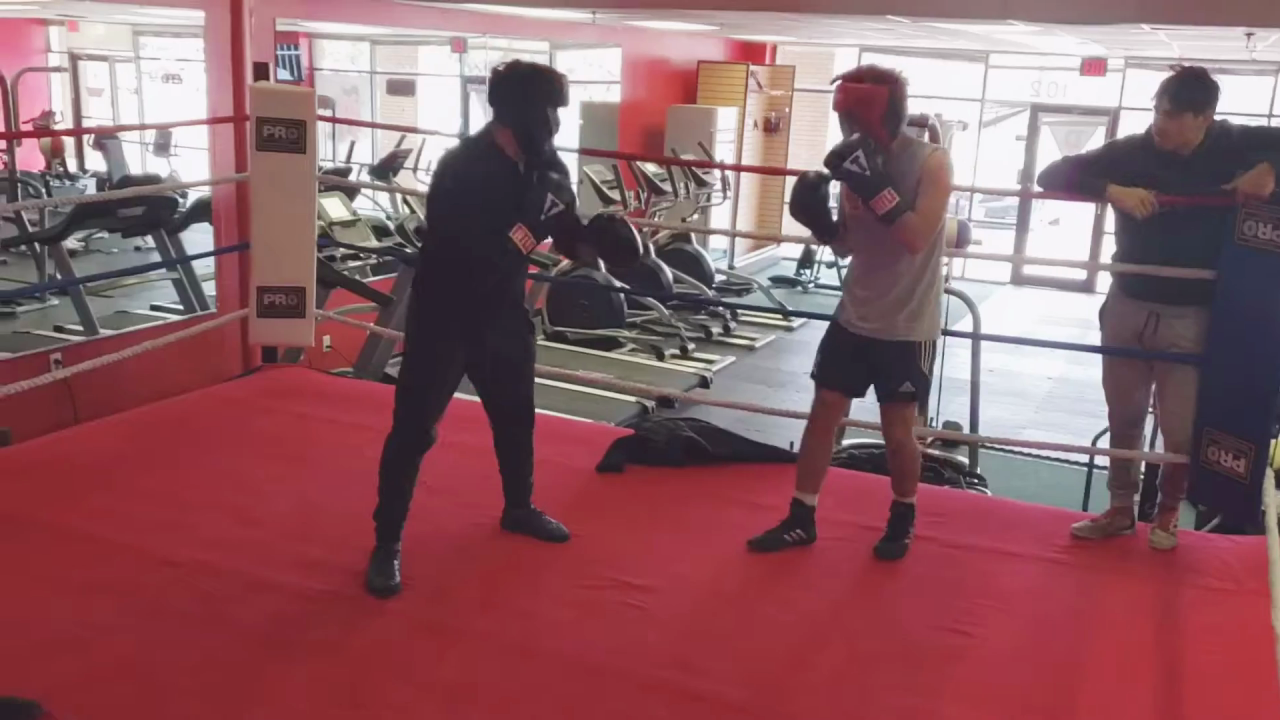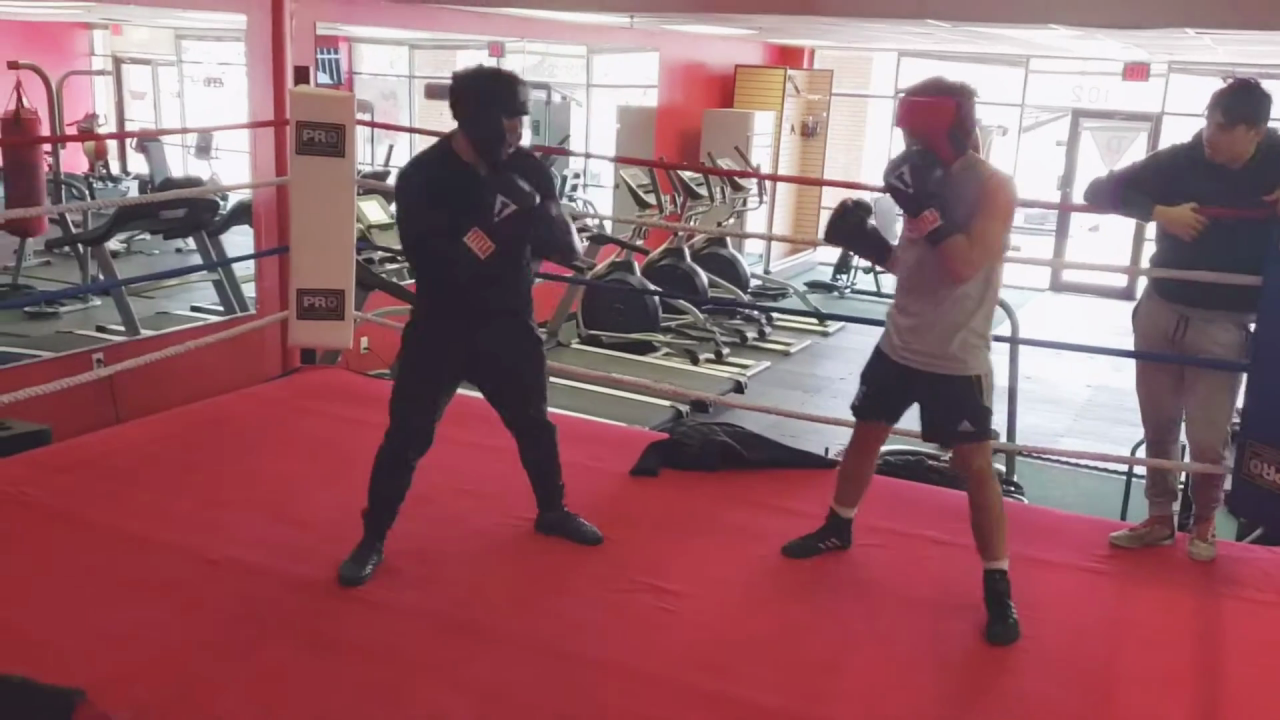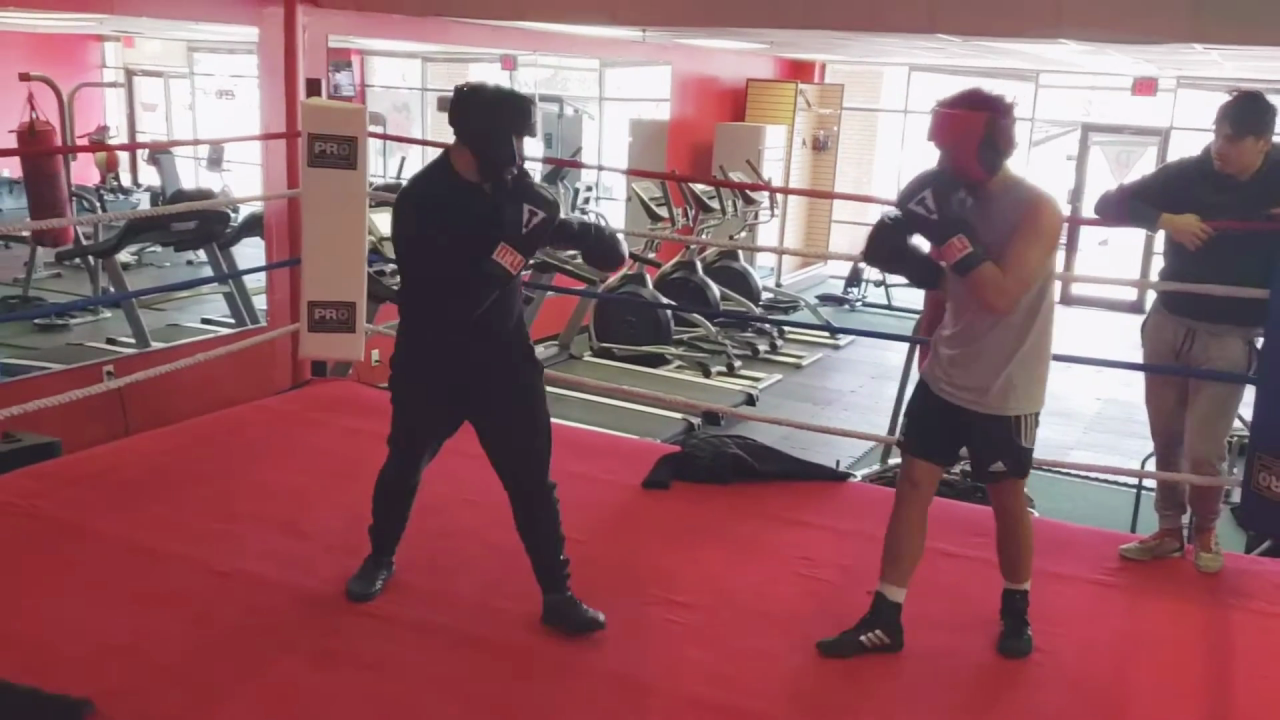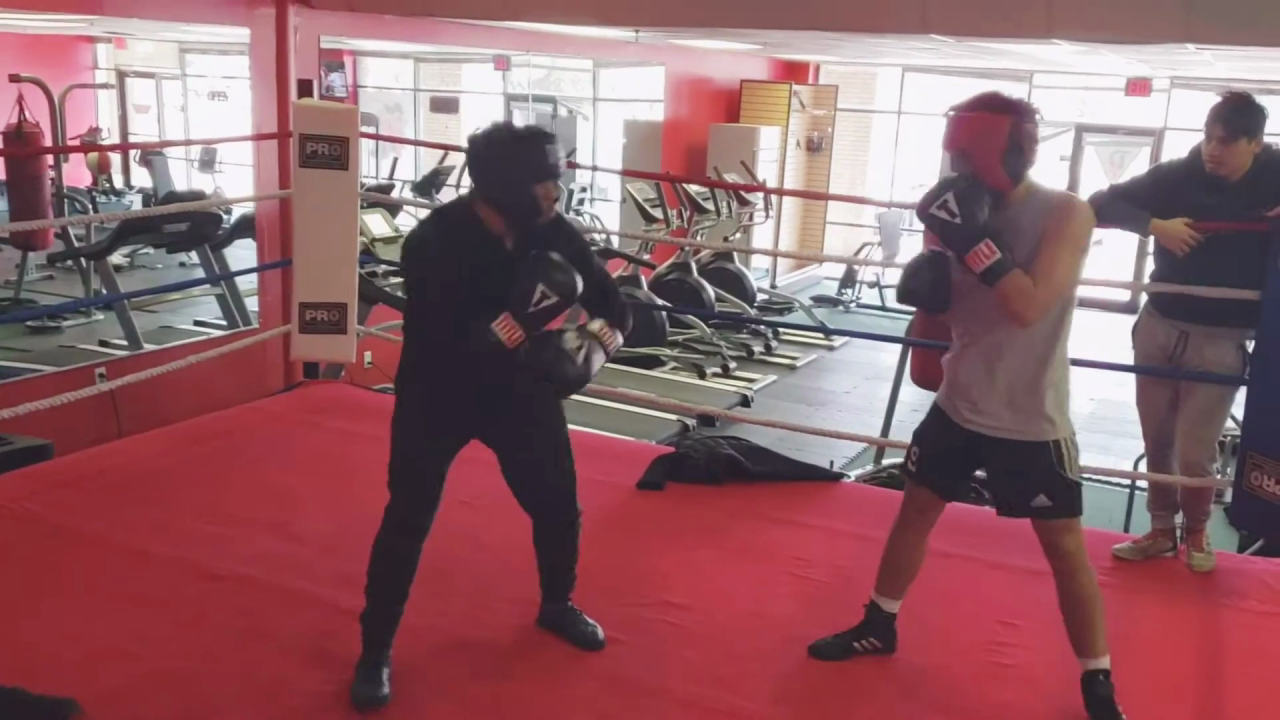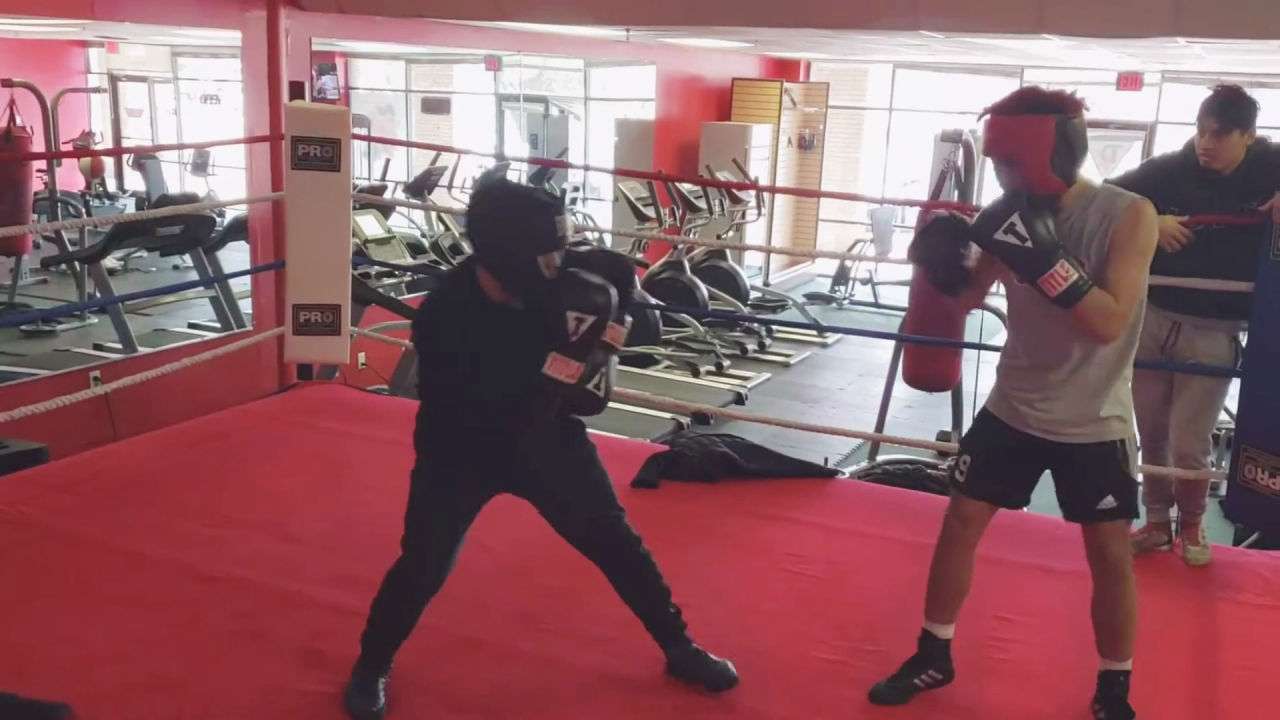
dt=0.5s
person 1, frame 1
left shoulder: (931, 163)
right shoulder: (859, 165)
left elbow: (916, 237)
left wrist: (874, 186)
right wrist: (817, 216)
left hip: (907, 326)
right hip: (854, 317)
left knee: (898, 431)
right knee: (824, 413)
left ankle: (902, 516)
right ankle: (800, 520)
person 1, frame 2
left shoulder: (993, 187)
right shoulder: (928, 183)
left elbow: (965, 266)
left wrist: (922, 205)
right wrist: (867, 240)
left hip: (958, 357)
right hip: (900, 344)
left knee: (976, 469)
right knee: (864, 439)
left ankle: (999, 591)
right ankle: (838, 526)
person 1, frame 3
left shoulder: (1037, 210)
right shoulder: (966, 203)
left elbow: (1001, 294)
left wrist: (947, 232)
right wrist: (911, 260)
left hip: (1004, 392)
right hip: (944, 377)
left knee: (1007, 503)
right knee: (912, 492)
left ankle: (1016, 607)
right ankle: (884, 619)
person 1, frame 4
left shoulder: (1064, 215)
right shoulder: (978, 214)
left elbow: (1028, 308)
left wrist: (973, 241)
right wrist: (933, 289)
left hip: (1030, 418)
right hip: (960, 403)
left knee: (1065, 553)
right knee: (914, 512)
right ankle: (878, 627)
person 1, frame 5
left shoulder: (1128, 215)
right shoulder: (1020, 214)
left elbow: (1108, 322)
right elbow: (967, 298)
left wrist: (1041, 258)
right wrist: (945, 264)
left hip: (1094, 424)
right hip: (1013, 410)
left knee: (1110, 557)
right knee: (960, 524)
right ankle: (933, 656)
person 2, frame 1
left shoulder: (539, 162)
right shoulder: (462, 169)
left elbow: (563, 227)
right elbow: (475, 264)
left wrist: (598, 235)
right wrist: (534, 225)
left hip: (503, 311)
right hip: (445, 315)
left knee: (516, 415)
right knee: (414, 428)
left ankle: (518, 508)
right ankle: (387, 544)
person 2, frame 2
left shoulder: (526, 169)
right shoulder: (421, 178)
left elbow: (559, 241)
right elbow: (431, 270)
left wrist: (560, 237)
right wrist: (492, 227)
left hip: (508, 324)
right hip: (440, 329)
left knee: (534, 423)
right knee: (406, 437)
left ankle: (553, 512)
right ankle: (372, 541)
person 2, frame 3
left shoulder: (505, 182)
right shoulder: (422, 202)
left elbow: (536, 222)
right elbow: (455, 300)
left wrist: (579, 235)
right wrist: (517, 242)
left hip: (503, 353)
right hip: (432, 359)
left knee: (530, 477)
right knee: (406, 463)
left ankle: (557, 594)
right ankle: (380, 557)
person 2, frame 4
left shoulder: (549, 232)
right shoulder: (433, 244)
left elbow: (611, 303)
right elbow: (443, 352)
left wrist: (587, 344)
right wrist: (526, 315)
left hip: (518, 386)
right hip: (436, 393)
left knee: (558, 502)
right knee: (408, 516)
left ankle: (556, 604)
right ankle: (375, 651)
person 2, frame 5
left shoulder: (550, 274)
right shoulder: (443, 319)
left elbow: (618, 271)
right elbow: (503, 418)
left wrist: (600, 354)
right wrist: (569, 350)
left hip: (546, 430)
right hip: (460, 449)
left knee: (614, 537)
right knee: (425, 563)
left ankle: (679, 647)
right ankle: (373, 665)
person 3, frame 1
left shoulder: (1237, 147)
right shoulder: (1129, 152)
right elbow: (1051, 176)
right wrist: (1111, 190)
left hip: (1192, 315)
right hip: (1128, 305)
left knee: (1182, 430)
right knee: (1123, 419)
left ankle: (1167, 512)
right ankle: (1120, 508)
person 3, frame 2
right shoulder: (1178, 160)
right elbow: (1100, 191)
right wrist: (1159, 211)
left hip: (1223, 321)
right hip: (1161, 309)
left knee: (1208, 437)
right knee: (1158, 426)
left ankle: (1204, 521)
right ankle: (1160, 517)
person 3, frame 3
right shoulder: (1186, 174)
right elbow: (1109, 204)
right wrist: (1165, 220)
left hip: (1230, 335)
right hip: (1169, 322)
left knee: (1204, 449)
right knee: (1167, 439)
left ankle: (1205, 531)
right ankle: (1169, 530)
person 3, frame 4
right shoulder: (1176, 175)
right elbow: (1100, 205)
right wrist: (1155, 225)
left hip: (1222, 337)
right hip: (1159, 324)
left knee: (1196, 452)
right knee: (1157, 440)
left ankle: (1196, 531)
right ankle: (1162, 530)
person 3, frame 5
right shoulder: (1169, 169)
right wrist: (1149, 221)
left hip: (1215, 329)
right hip: (1153, 317)
left knee: (1190, 444)
right knee: (1151, 434)
left ankle: (1191, 525)
right ankle: (1157, 522)
